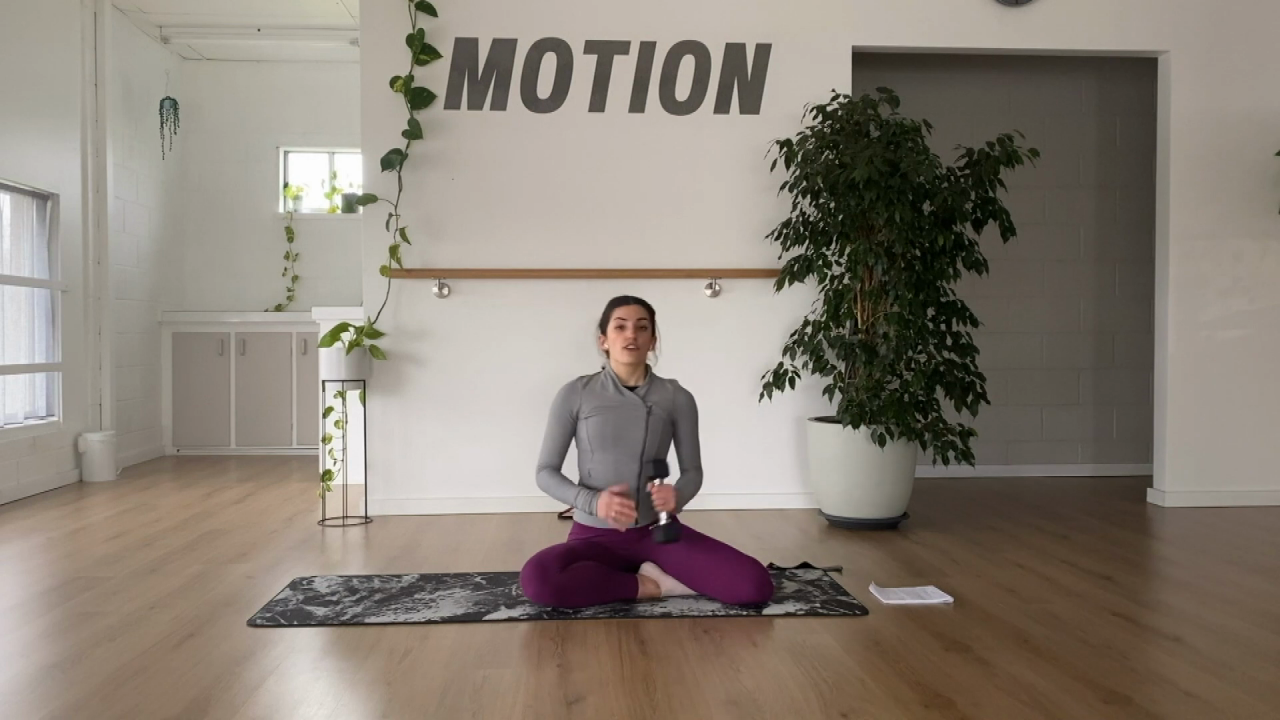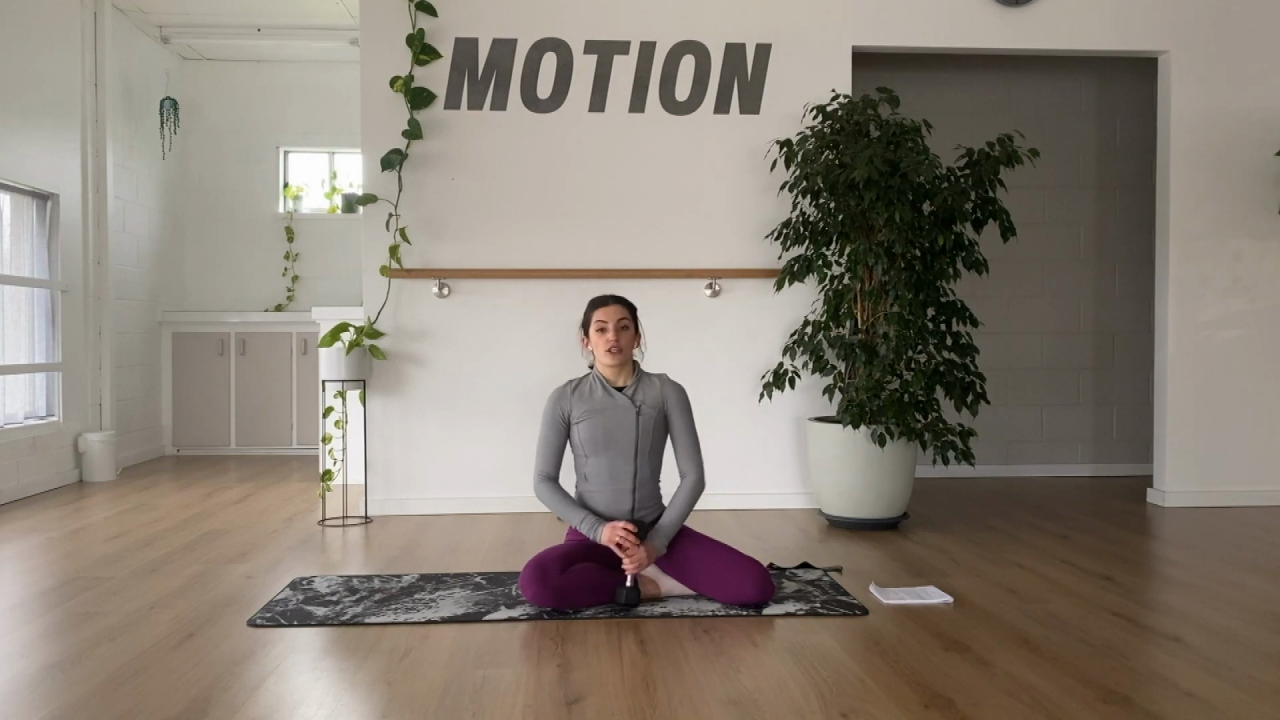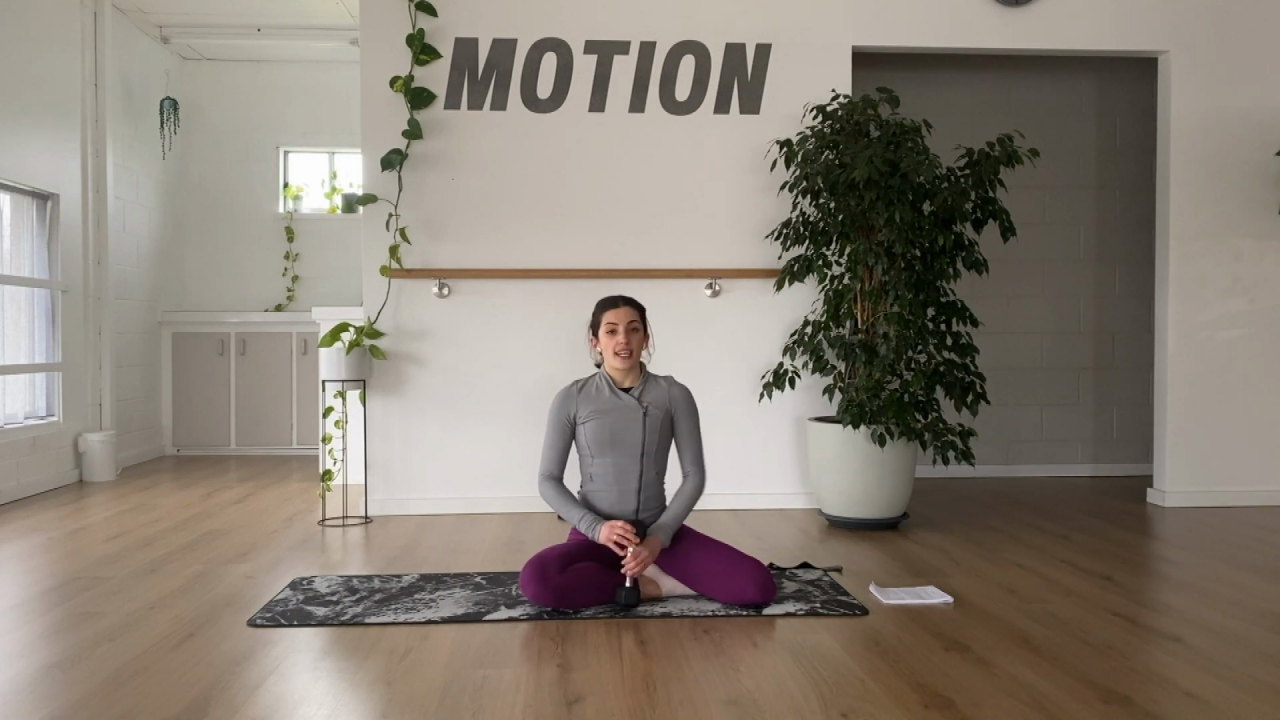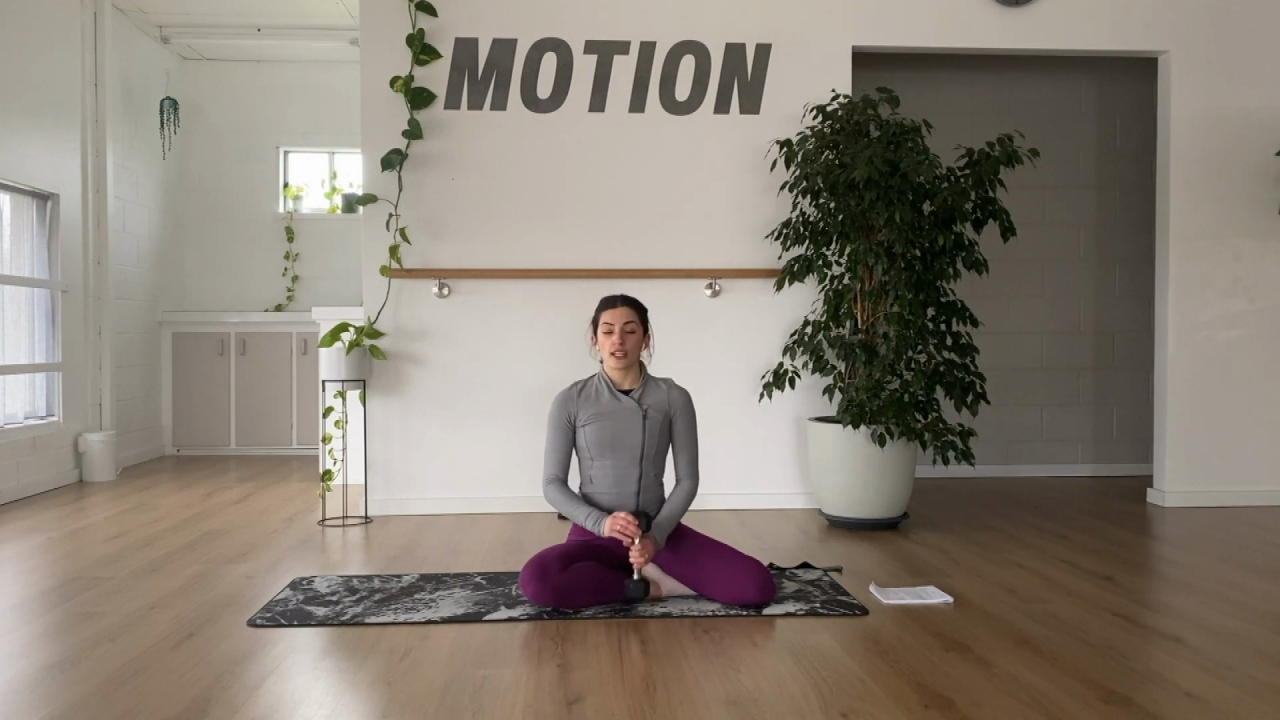
dt=0.5s
person 1, frame 1
left shoulder: (676, 398)
right shoulder: (575, 394)
left elbow: (692, 472)
right elbow: (545, 473)
left wrist: (677, 496)
right wrist: (592, 502)
left hip: (656, 531)
right hip: (594, 534)
left knee: (756, 586)
right knee: (536, 581)
left ankle: (653, 571)
right ankle: (652, 585)
person 1, frame 2
left shoulder: (668, 392)
right shoulder: (565, 399)
left elbow: (693, 477)
right elbow: (544, 481)
left wrist: (657, 541)
right wrist: (598, 529)
left hip: (656, 529)
right hip: (591, 534)
left knee: (757, 586)
right knee: (536, 583)
left ankle: (650, 570)
right ankle: (654, 584)
person 1, frame 3
left shoulder: (674, 395)
right shoulder: (571, 399)
left elbow: (694, 477)
right elbow: (548, 480)
left wrist: (658, 537)
right wrist: (595, 527)
left hip: (658, 531)
right hip: (595, 534)
left knee: (758, 585)
right knee: (535, 581)
left ankle: (650, 572)
right ankle: (655, 584)
person 1, frame 4
left shoulder: (673, 398)
right shoulder: (570, 401)
left elbow: (687, 480)
right elbow: (553, 483)
left wrist: (657, 535)
right wrist: (600, 522)
left hip: (658, 532)
right hip: (594, 535)
left knee: (757, 585)
right knee: (535, 581)
left ankle: (651, 572)
right ankle: (658, 585)
